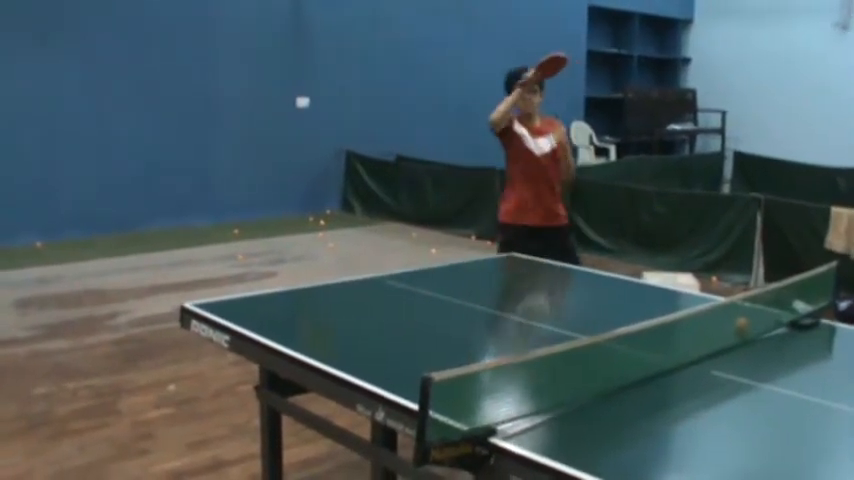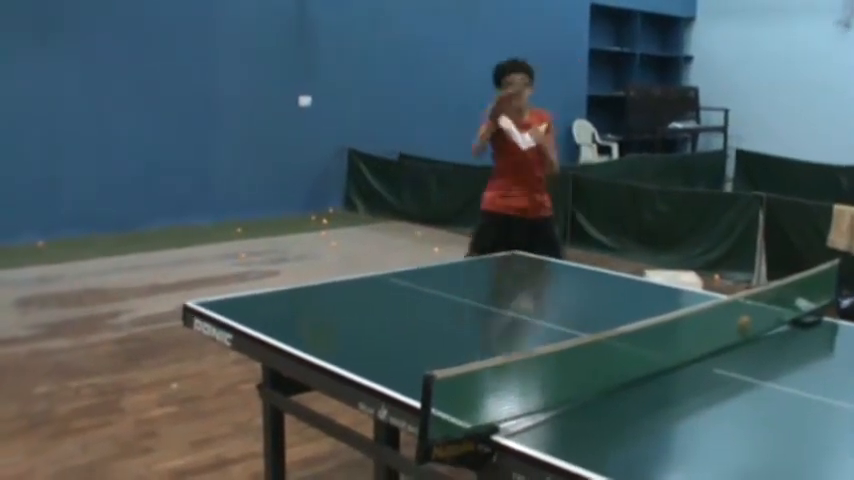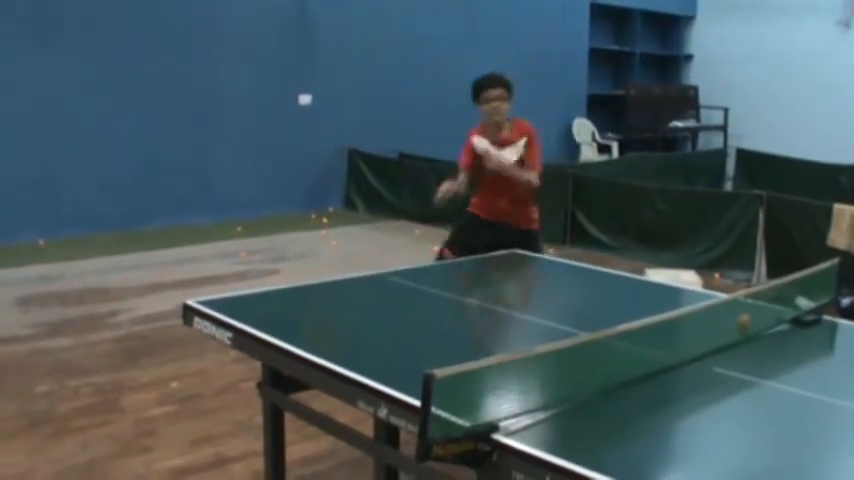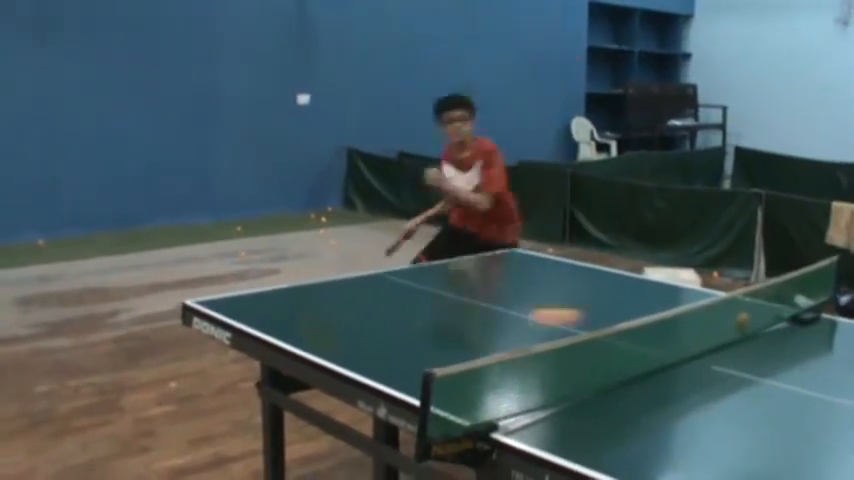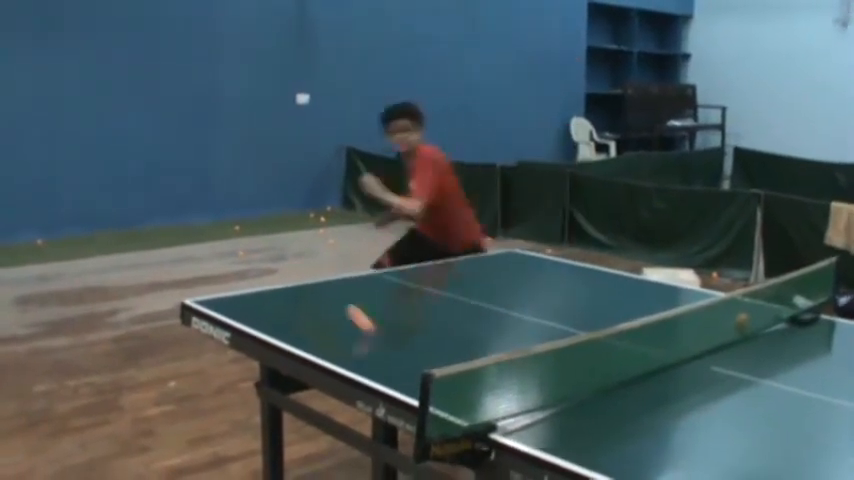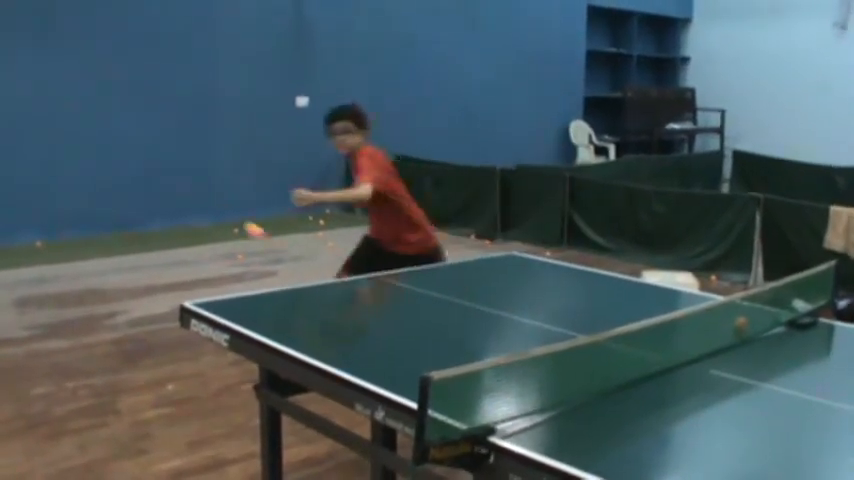
dt=0.1s
person 1, frame 1
left shoulder: (554, 127)
right shoulder: (510, 126)
left elbow: (568, 176)
right elbow: (494, 121)
left wrist: (565, 147)
right wrist: (519, 89)
left hip: (554, 218)
right hip: (516, 218)
person 1, frame 2
left shoulder: (543, 120)
right shoulder: (497, 121)
left elbow: (552, 169)
right elbow: (477, 150)
left wrist: (545, 144)
right wrist: (493, 119)
left hip: (538, 209)
right hip: (499, 208)
person 1, frame 3
left shoulder: (526, 132)
right shoulder: (476, 138)
left elbow: (533, 182)
right elbow: (462, 184)
left wrist: (506, 167)
right wrist: (450, 187)
left hip: (521, 220)
right hip: (483, 215)
right knee: (445, 262)
person 1, frame 4
left shoulder: (488, 152)
right shoulder: (449, 156)
left elbow: (483, 203)
right elbow: (452, 202)
left wrist: (446, 186)
right wrist: (422, 218)
left hip: (499, 233)
right hip: (463, 227)
person 1, frame 5
left shoulder: (429, 158)
right shoulder: (411, 159)
left elbow: (416, 210)
left wrist: (381, 193)
right wrist: (400, 210)
left hip: (462, 242)
right hip: (429, 234)
person 1, frame 6
left shoulder: (369, 157)
right shoulder: (360, 159)
left elbow: (365, 193)
left wrist: (315, 197)
left hip: (416, 242)
right hip: (382, 239)
